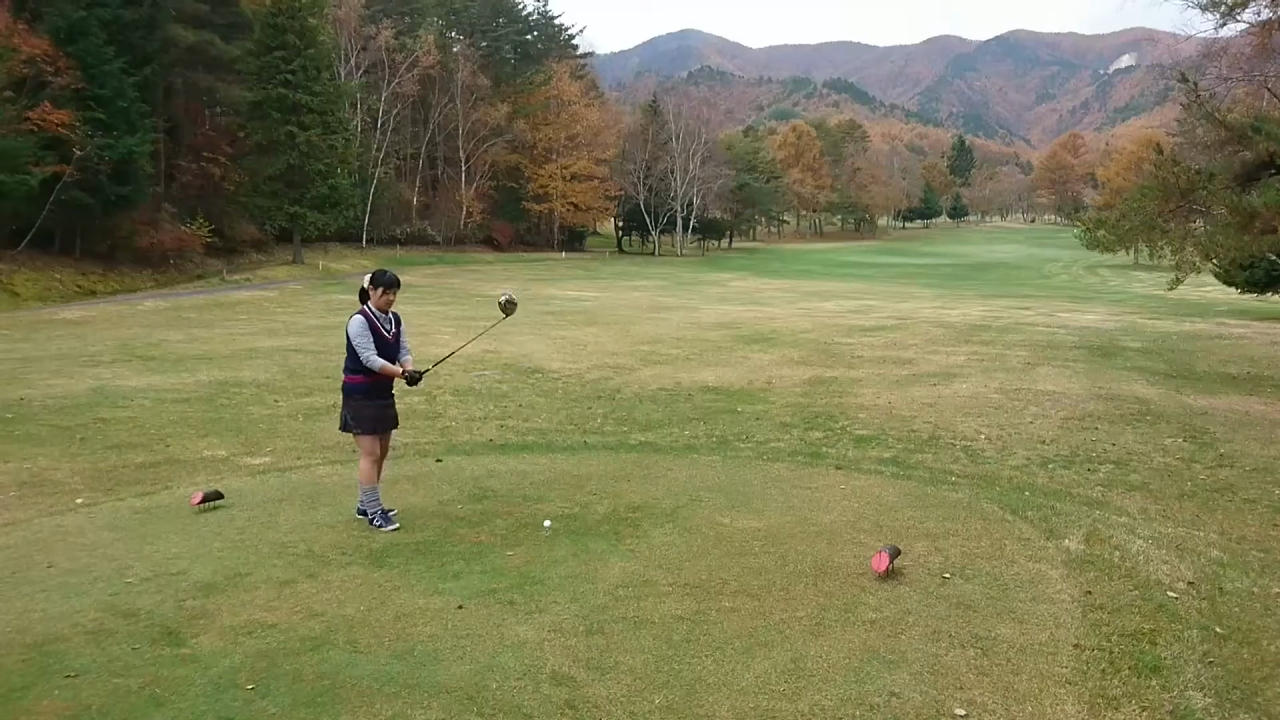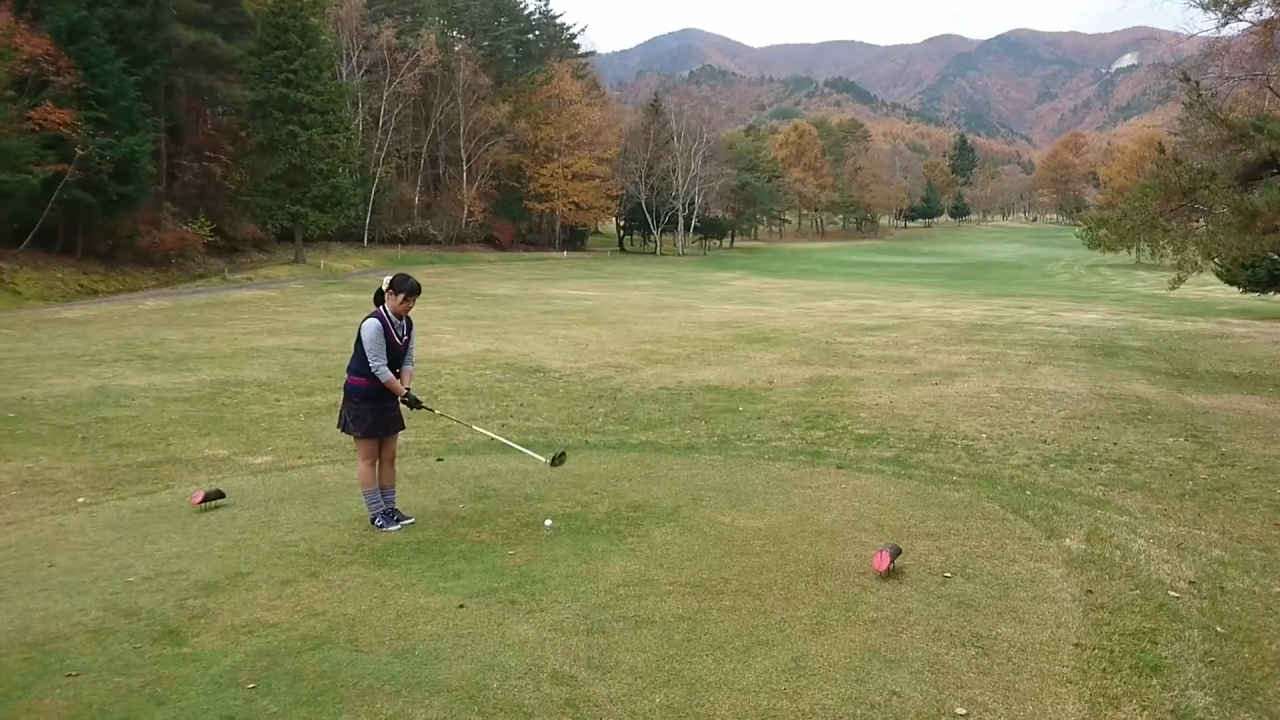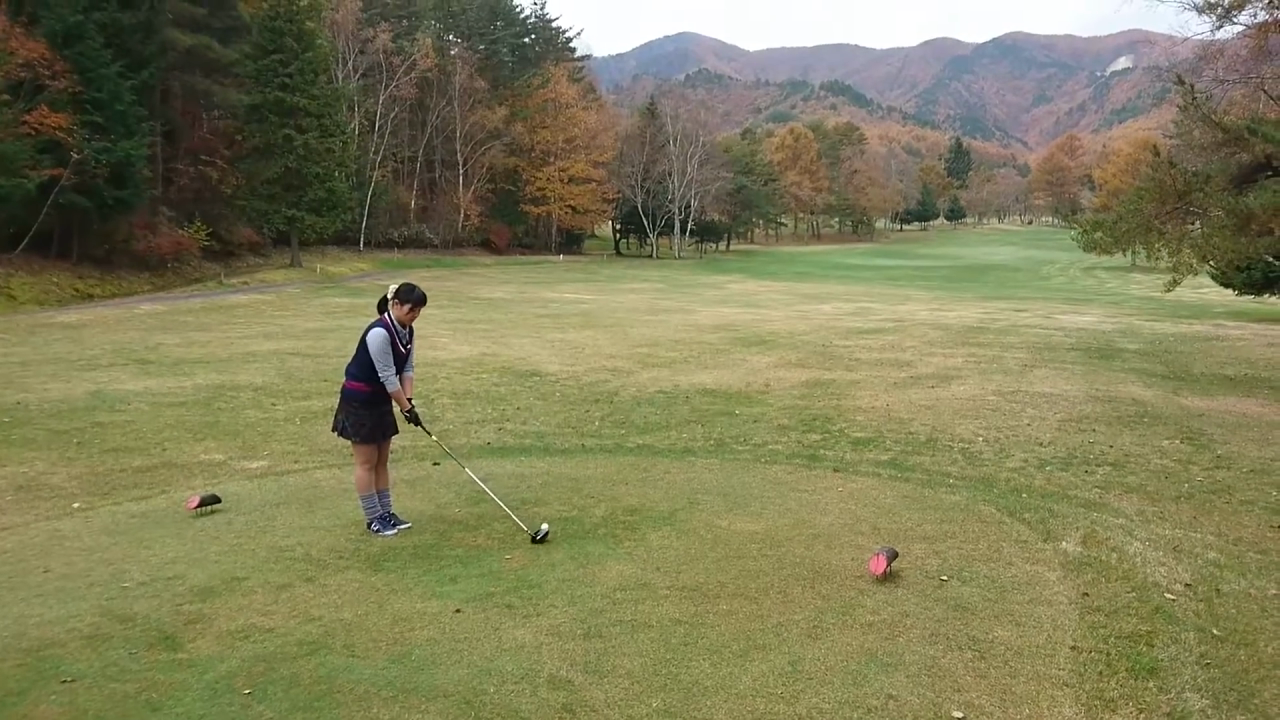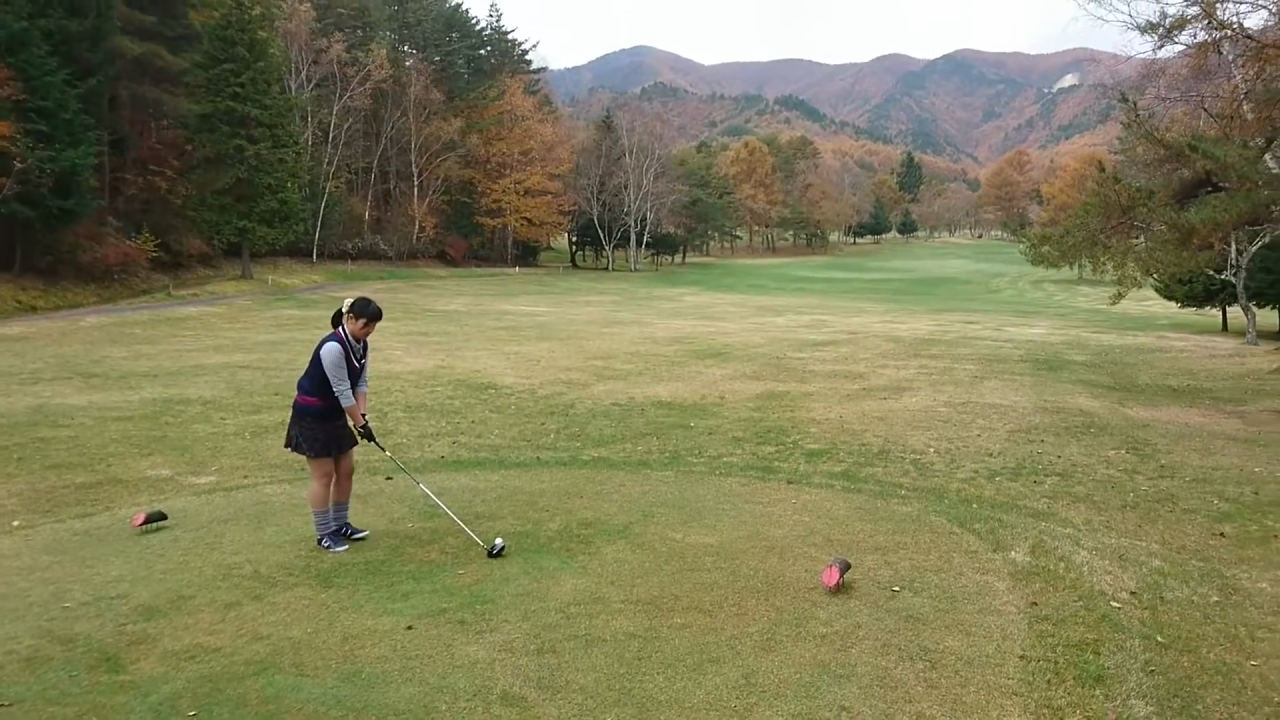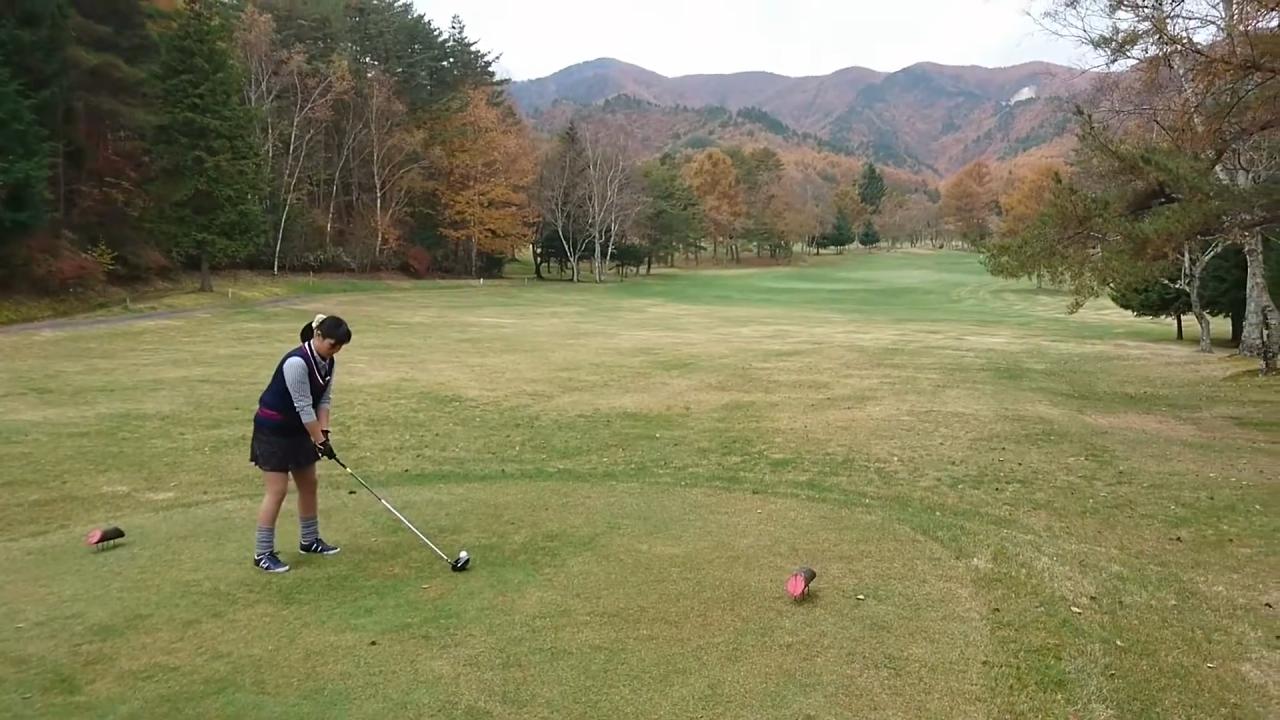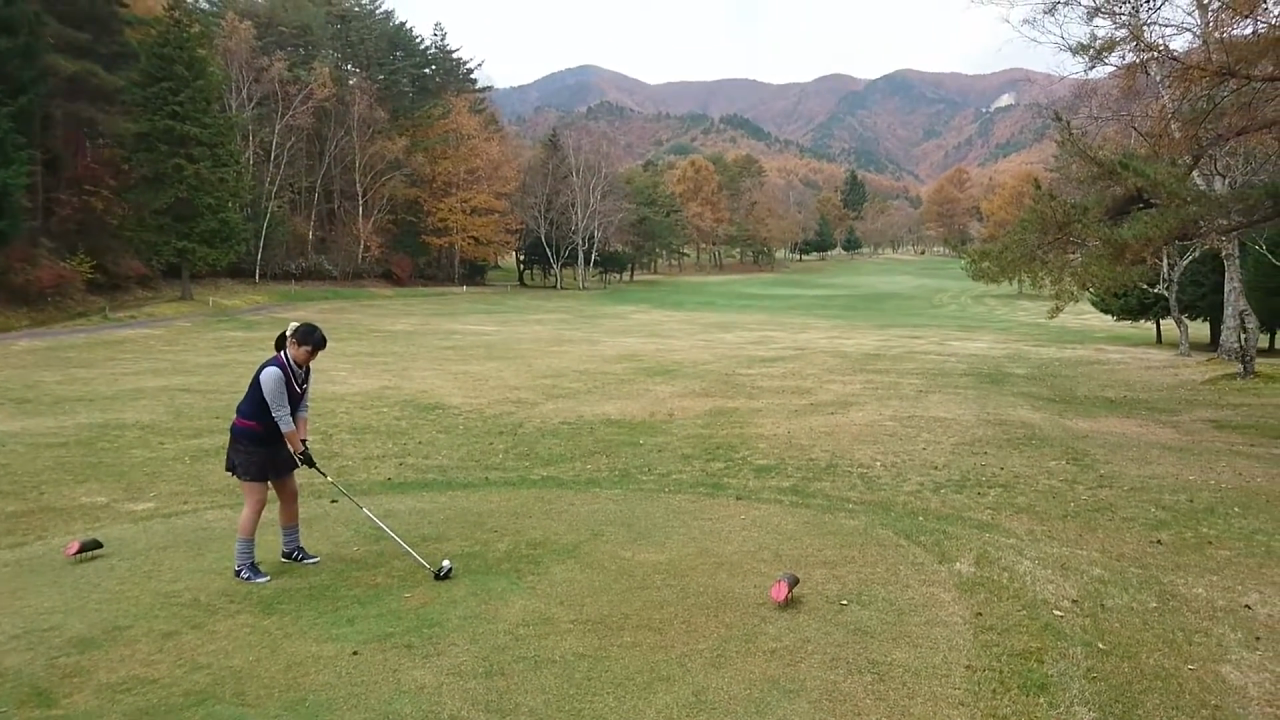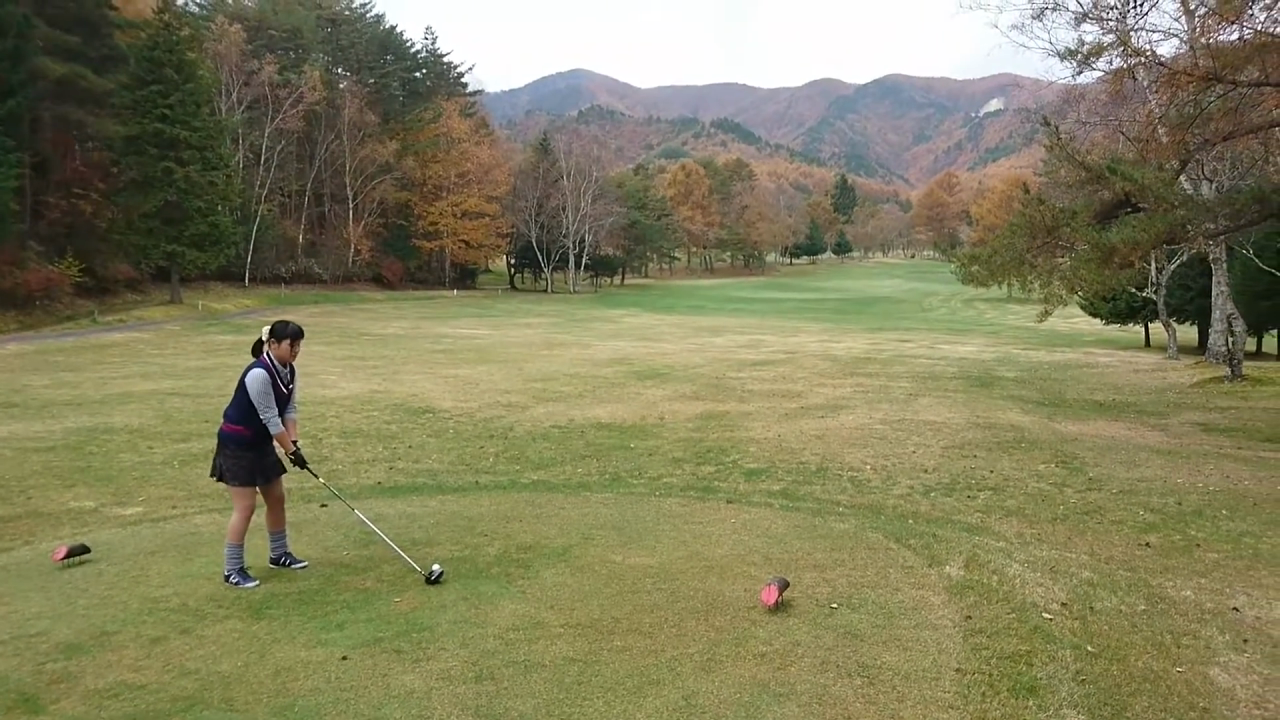
dt=0.5s
person 1, frame 1
left shoulder: (395, 320)
right shoulder: (359, 321)
left elbow: (403, 352)
right elbow: (369, 358)
left wrist: (410, 370)
right wrist: (402, 373)
left hip: (383, 393)
right hip: (360, 395)
left knee: (380, 453)
right knee: (370, 455)
left ankle: (366, 505)
right ankle: (374, 513)
person 1, frame 2
left shoulder: (407, 325)
right shoulder: (373, 324)
left elbow: (407, 361)
right elbow: (379, 368)
left wrist: (406, 389)
right wrist: (404, 394)
left hip: (386, 396)
right hip: (362, 397)
left knee: (388, 456)
right knee: (368, 458)
left ankle: (389, 508)
right ankle: (376, 513)
person 1, frame 3
left shoulder: (407, 331)
right shoulder: (379, 333)
left elbow: (407, 369)
right elbow: (387, 376)
left wrist: (409, 400)
right wrist: (406, 408)
left hip: (380, 400)
right hip: (359, 401)
left knee: (382, 460)
right knee: (367, 462)
left ankle: (385, 513)
right ankle: (373, 518)
person 1, frame 4
left shoulder: (361, 345)
right shoulder: (333, 347)
left elbow: (360, 383)
right elbow: (342, 390)
left wrist: (362, 416)
right wrist: (360, 424)
left hip: (334, 414)
right hip: (311, 415)
left knee: (346, 470)
right knee: (324, 475)
left ankle: (340, 524)
right ankle: (324, 534)
person 1, frame 5
left shoulder: (328, 362)
right shoulder: (297, 362)
left elbow: (323, 399)
right elbow: (303, 406)
left wrist: (324, 432)
right wrist: (320, 440)
left hip: (297, 429)
right hip: (272, 429)
left knee: (309, 485)
right knee: (277, 492)
left ankle: (309, 540)
right ankle: (263, 554)
person 1, frame 6
left shoulder: (303, 370)
right shoulder: (273, 372)
left elbow: (300, 408)
right elbow: (282, 416)
left wrist: (303, 441)
right wrist: (299, 450)
left hip: (274, 438)
right hip: (249, 439)
left knee: (289, 493)
right knee: (256, 502)
left ankle: (291, 548)
right ankle: (243, 564)
person 1, frame 7
left shoulder: (289, 371)
right shoulder: (259, 374)
left elbow: (289, 410)
right elbow: (270, 418)
left wrist: (294, 443)
right wrist: (291, 451)
left hip: (261, 443)
right hip: (237, 444)
left knee: (277, 499)
right knee: (245, 508)
left ankle: (279, 554)
right ankle: (232, 570)
